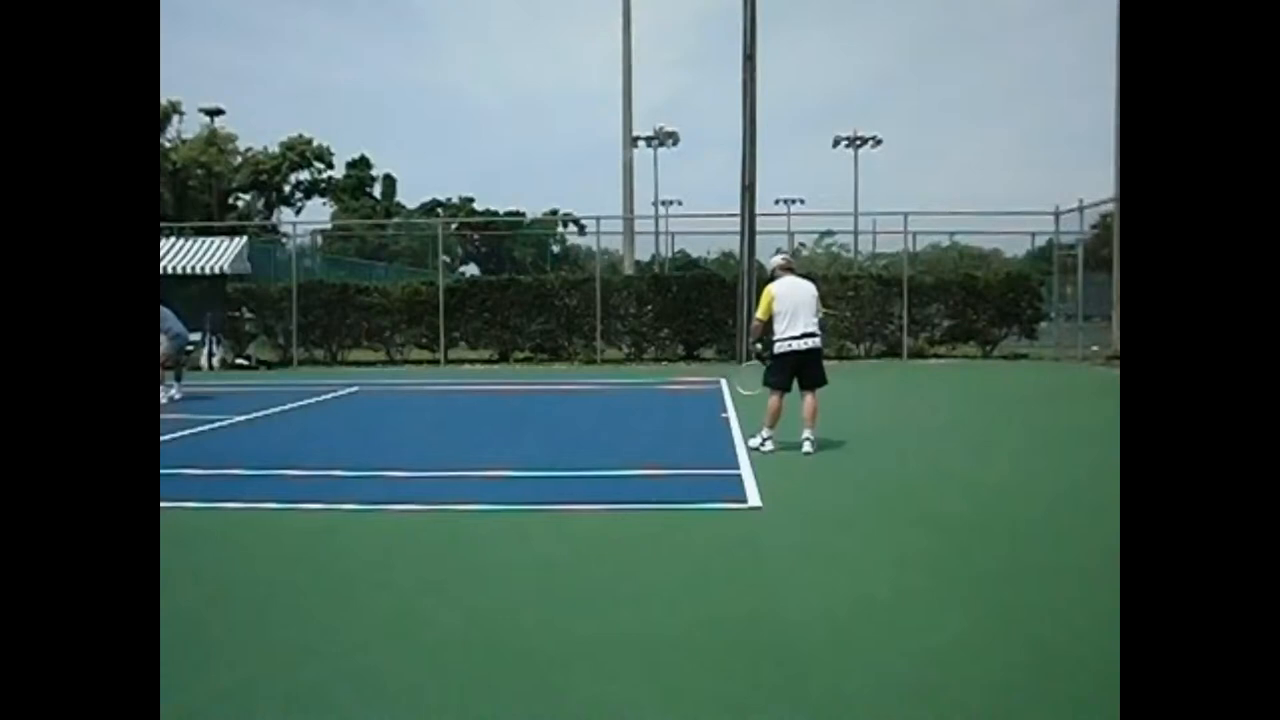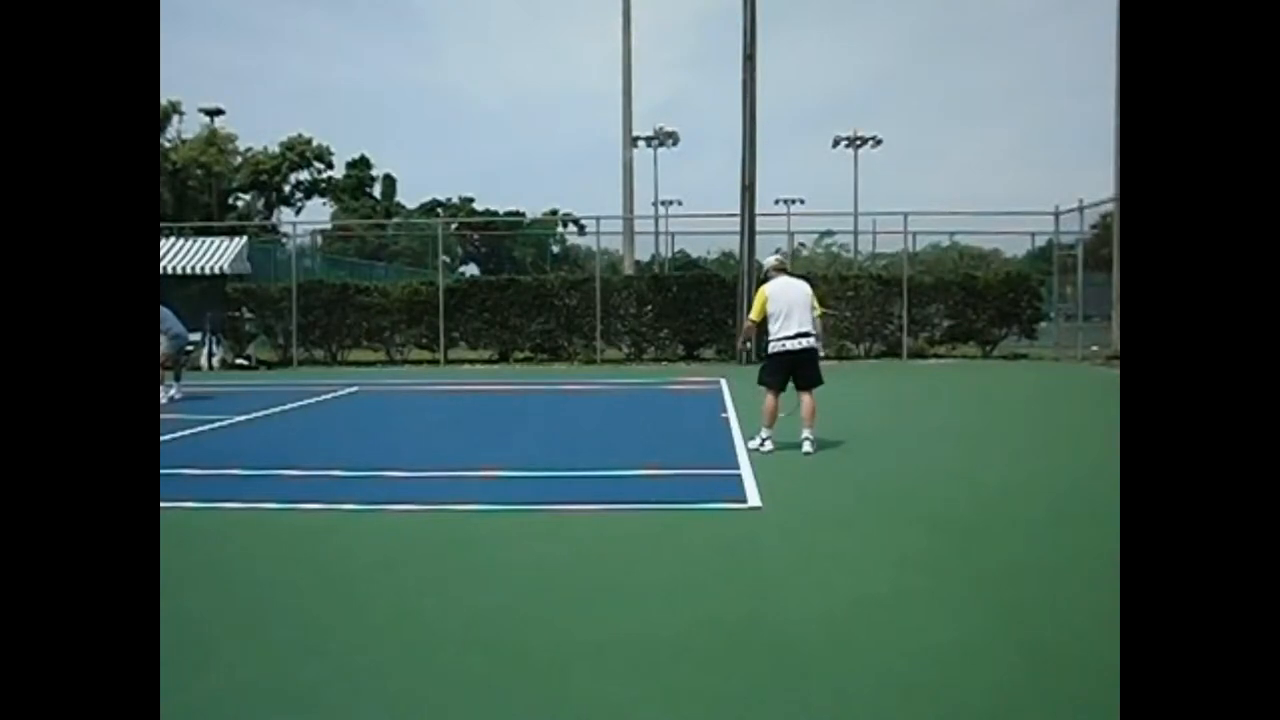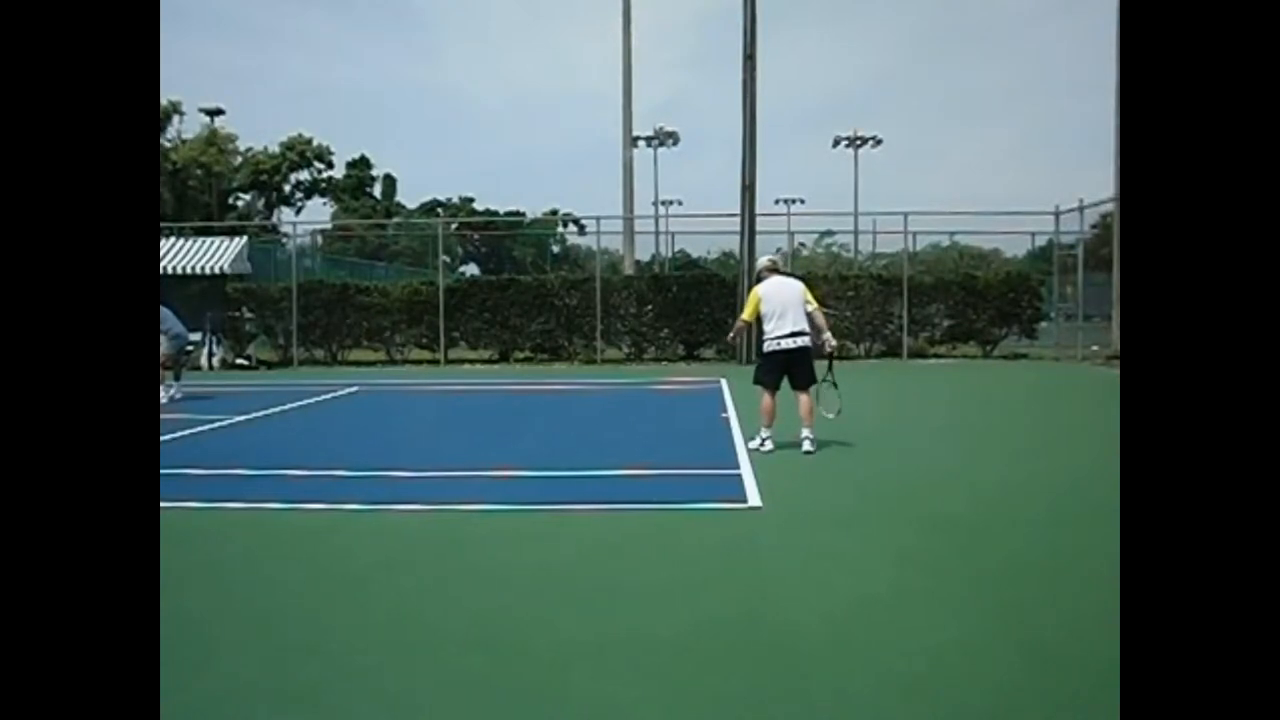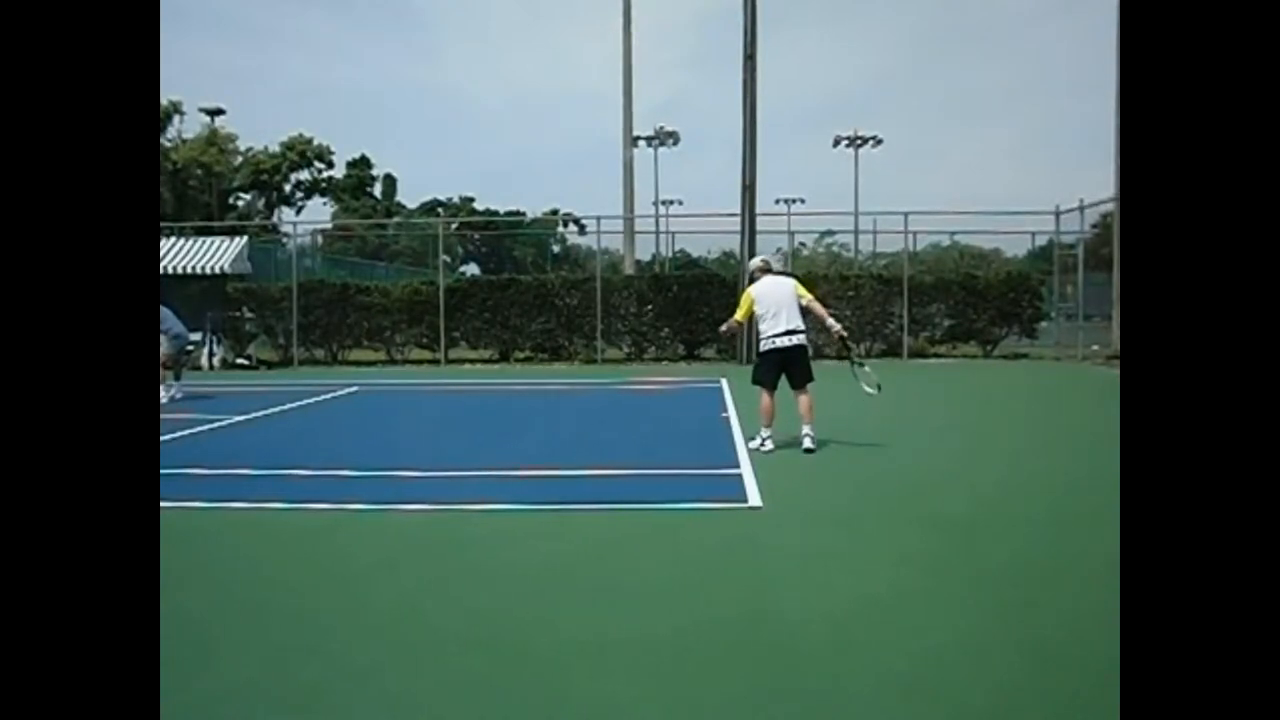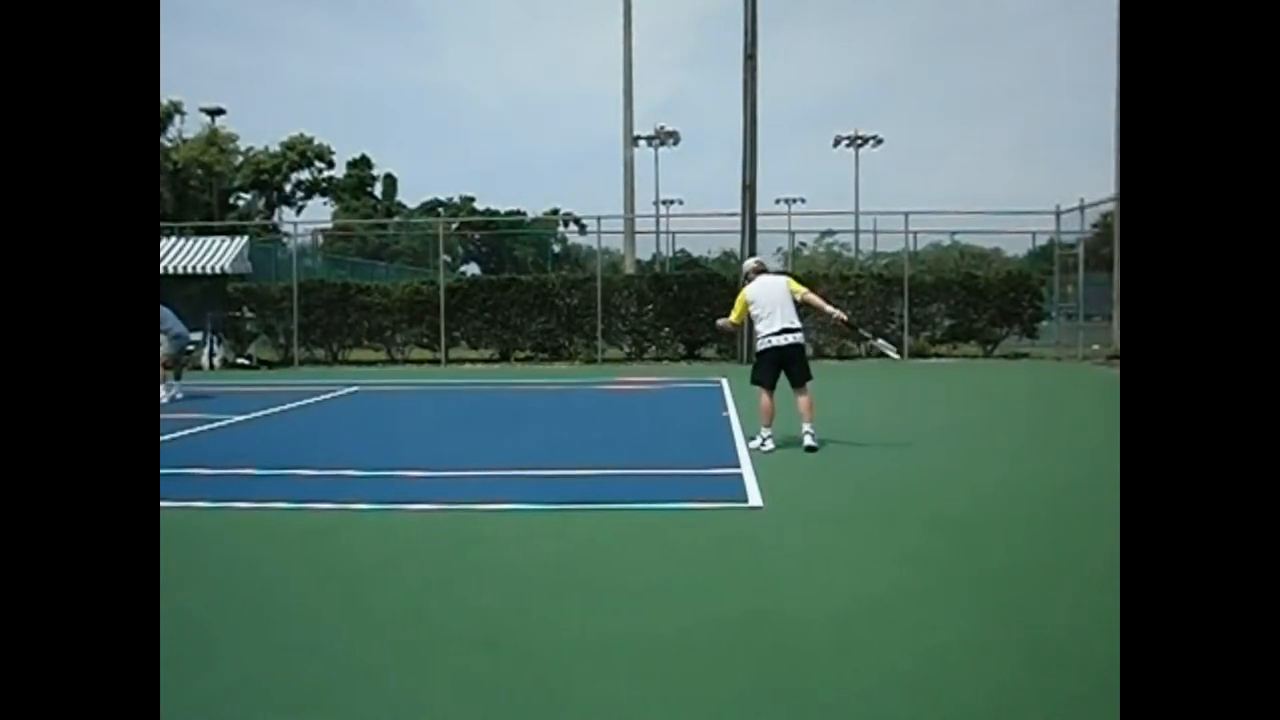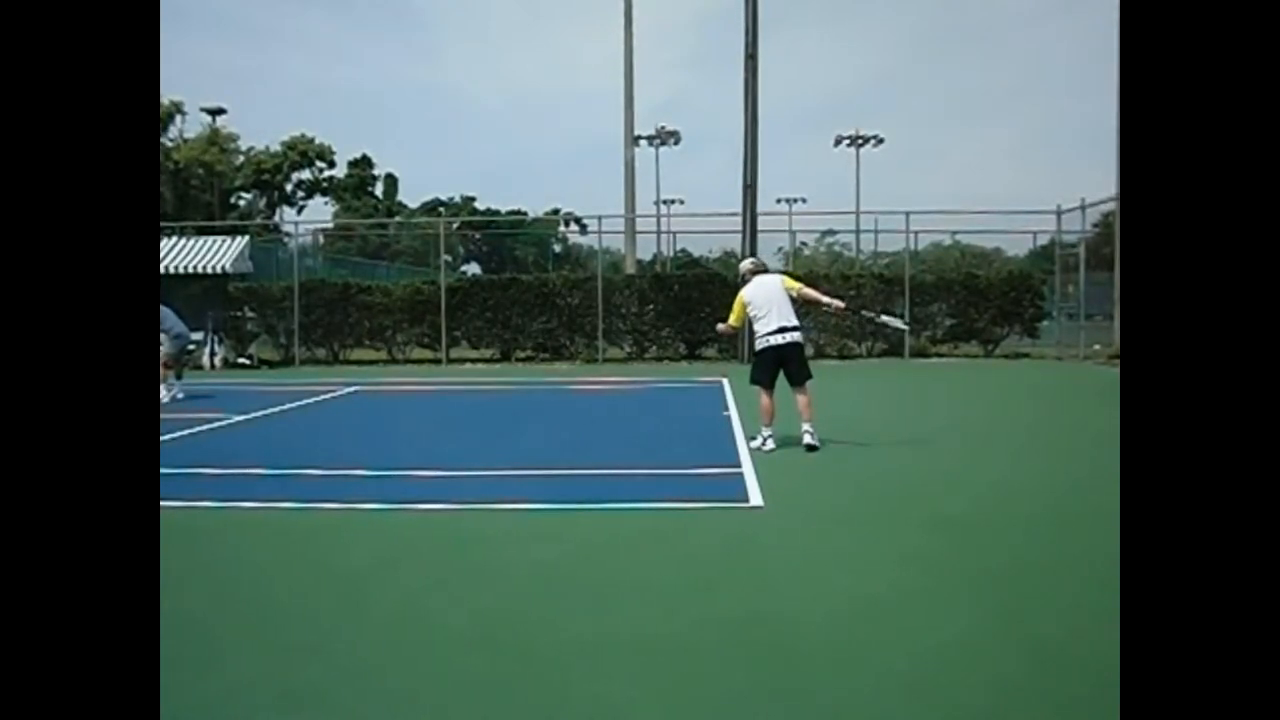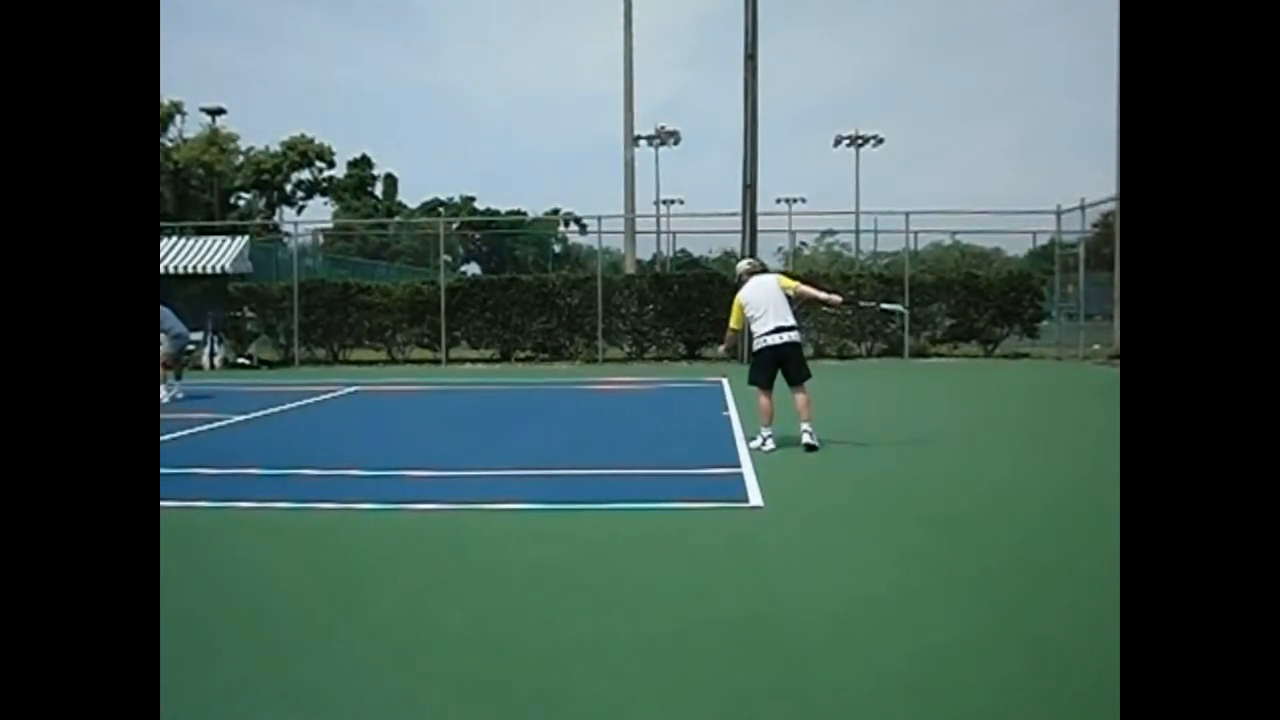
dt=0.7s
person 1, frame 1
left shoulder: (772, 288)
right shoulder: (810, 286)
left elbow: (758, 322)
right elbow: (817, 317)
left wrist: (754, 340)
left hip: (785, 346)
right hip: (811, 344)
left knee: (776, 393)
right knee: (809, 392)
left ankle: (766, 437)
right ankle: (808, 438)
person 1, frame 2
left shoulder: (766, 289)
right shoulder: (805, 286)
left elbow: (751, 323)
right elbow: (816, 318)
left wrist: (744, 339)
right wrist: (818, 343)
left hip: (780, 346)
right hip: (806, 345)
left knee: (772, 392)
right knee: (806, 392)
left ankle: (765, 438)
right ankle: (807, 437)
person 1, frame 3
left shoulder: (759, 289)
right shoulder: (798, 284)
left elbow: (744, 322)
right elbow: (815, 312)
left wrist: (733, 335)
right wrist: (827, 335)
left hip: (775, 346)
right hip: (801, 344)
left knee: (768, 391)
right knee: (803, 391)
left ankle: (765, 438)
right ankle: (807, 437)
person 1, frame 4
left shoulder: (753, 290)
right shoulder: (790, 282)
left elbow: (737, 322)
right elbow: (811, 303)
left wrist: (725, 328)
right wrist: (830, 322)
left hip: (771, 345)
right hip: (796, 342)
left knee: (767, 391)
right knee: (802, 389)
left ankle: (765, 437)
right ankle: (807, 434)
person 1, frame 5
left shoulder: (747, 291)
right shoulder: (784, 280)
left elbow: (732, 324)
right elbow: (807, 295)
left wrist: (721, 323)
right wrist: (829, 309)
left hip: (768, 344)
right hip: (793, 340)
left knee: (766, 391)
right knee: (801, 388)
left ankle: (765, 436)
right ankle: (808, 433)
person 1, frame 6
left shoulder: (744, 293)
right shoulder: (779, 279)
left elbow: (732, 328)
right elbow: (803, 290)
left wrist: (721, 328)
right wrist: (826, 300)
left hip: (766, 343)
right hip: (792, 338)
left knee: (765, 390)
right knee: (800, 387)
left ankle: (766, 436)
right ankle: (808, 432)
person 1, frame 7
left shoulder: (741, 295)
right shoulder: (775, 279)
left elbow: (733, 330)
right elbow: (799, 289)
left wrist: (726, 347)
right wrist: (824, 296)
left hip: (764, 343)
right hip: (789, 338)
left knee: (764, 391)
right knee: (798, 387)
left ankle: (766, 436)
right ankle: (806, 432)
